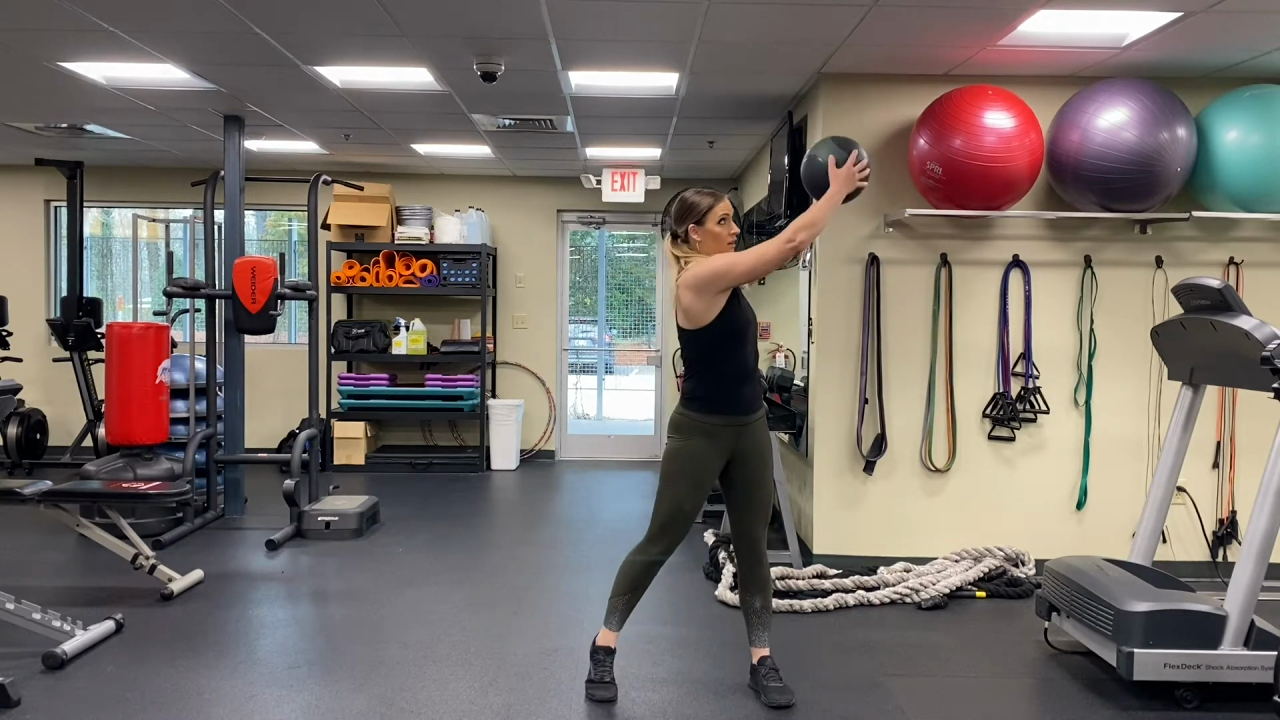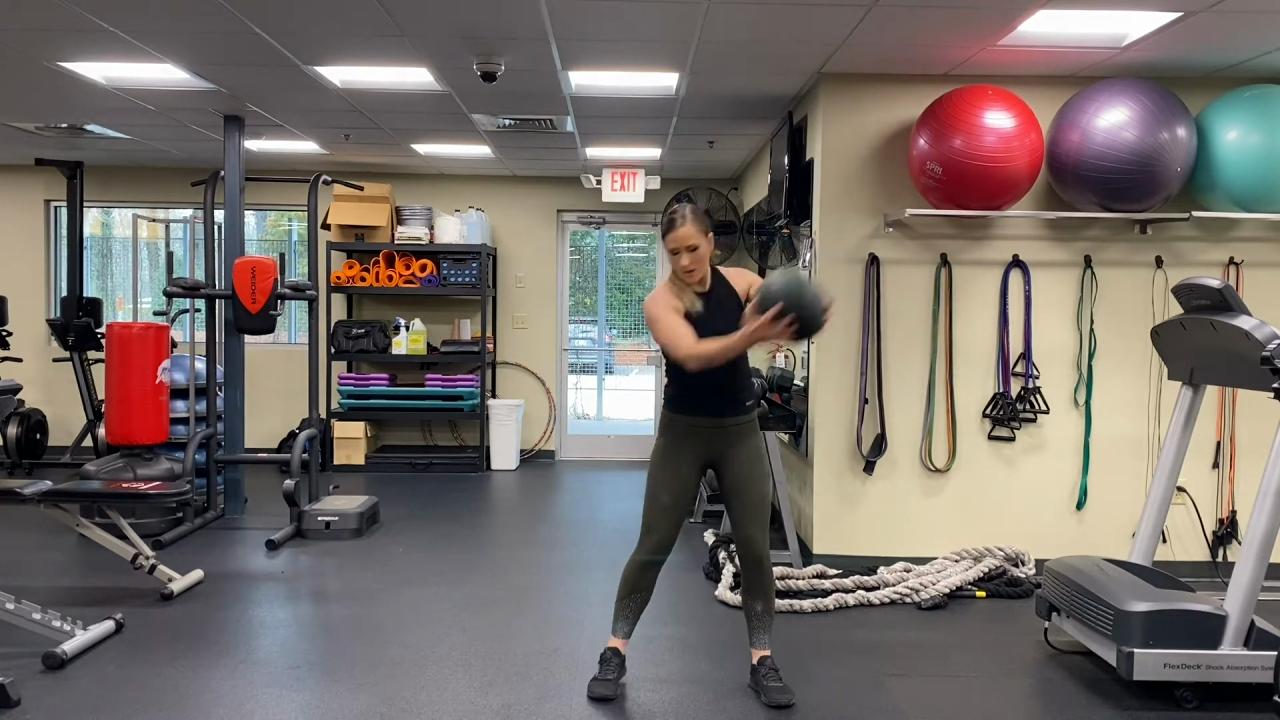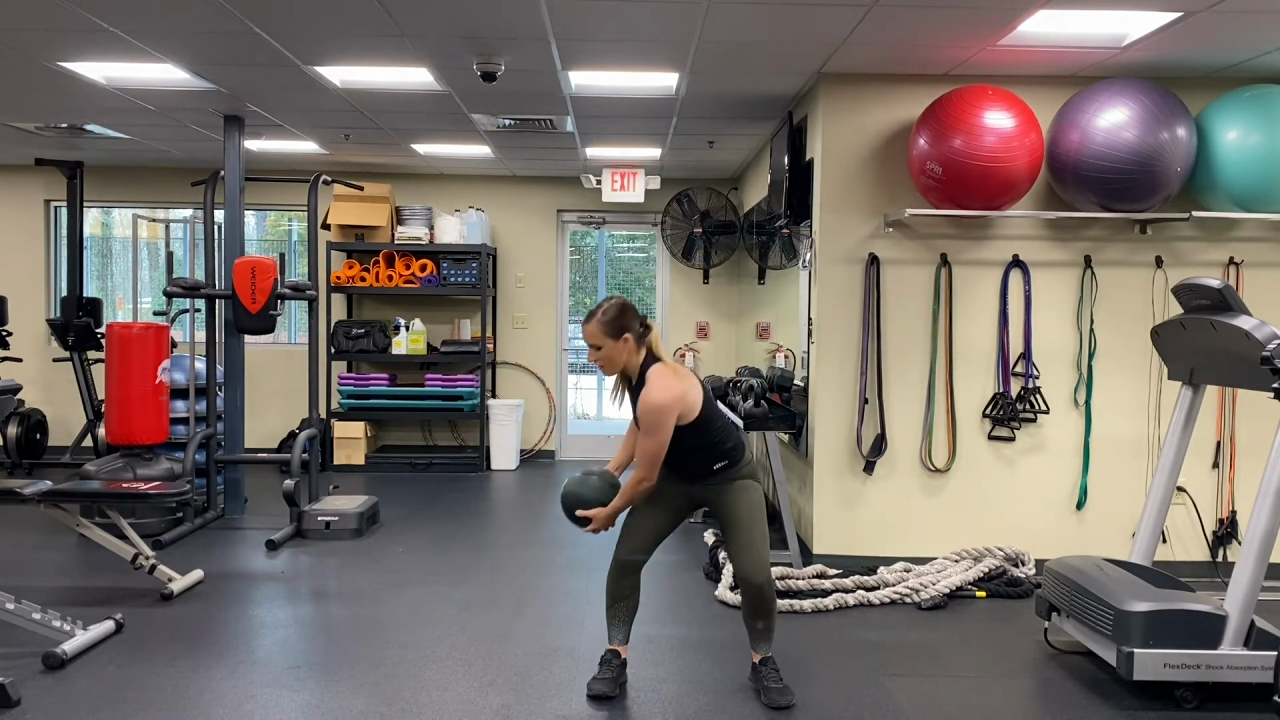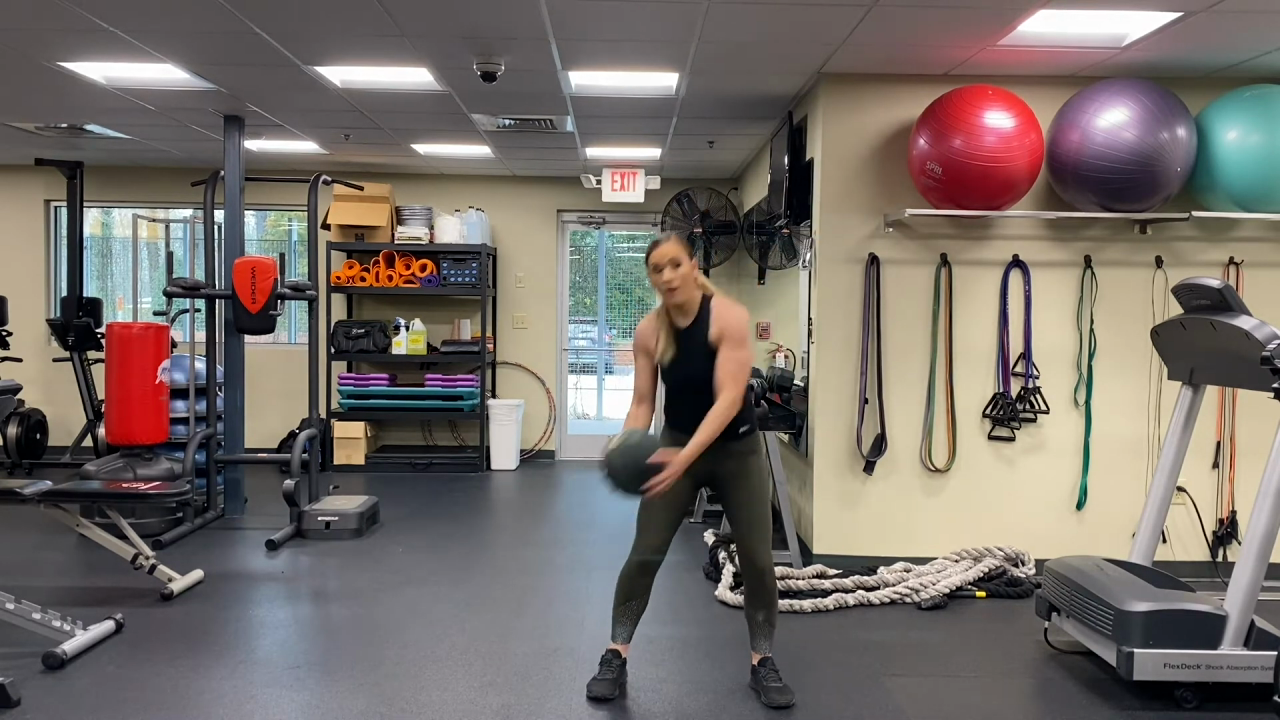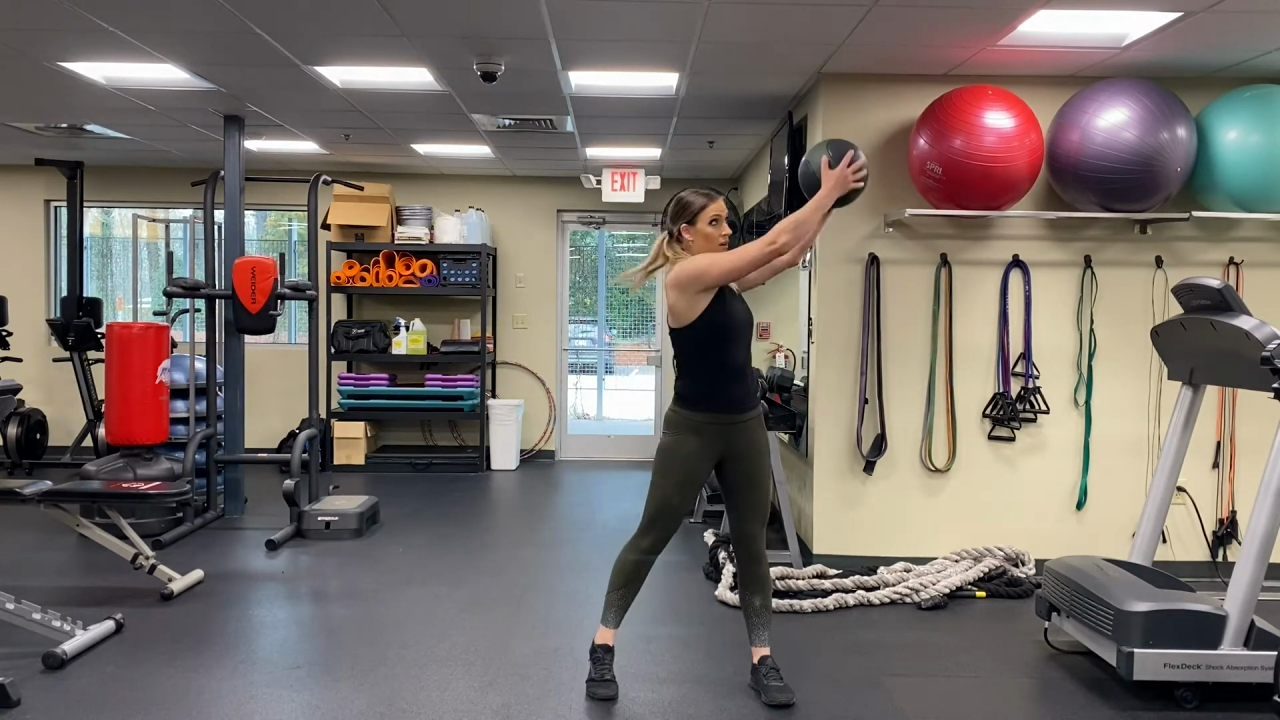
dt=0.4s
person 1, frame 1
left shoulder: (721, 273)
right shoulder: (701, 275)
left elbow: (786, 248)
right elbow: (788, 243)
left wrist: (835, 193)
right wrist: (837, 190)
left hip: (749, 426)
right hip: (701, 430)
left knee: (753, 545)
right knee: (660, 542)
left ankle: (761, 658)
right ankle: (604, 645)
person 1, frame 2
left shoulder: (740, 281)
right shoulder: (660, 301)
left elbow: (786, 306)
right elbow: (693, 355)
right wrist: (746, 336)
left hip: (738, 432)
right hip: (683, 432)
left knee: (755, 548)
right knee: (653, 548)
left ankle: (762, 661)
right ankle: (614, 653)
person 1, frame 3
left shoulder: (660, 392)
right shoulder: (635, 373)
left elbow: (647, 477)
left wrist: (612, 512)
right wrist: (608, 473)
left hip: (729, 476)
right hip: (678, 474)
left knee: (755, 576)
right knee: (627, 557)
left ankle: (763, 662)
right ankle: (615, 657)
person 1, frame 4
left shoulder: (728, 316)
right shoulder: (650, 331)
left elbow: (728, 402)
right elbow: (643, 401)
left wrist: (686, 457)
left hip: (738, 449)
right hip: (680, 443)
left knee: (757, 560)
right knee: (646, 553)
left ankle: (763, 661)
right ankle: (615, 655)
person 1, frame 5
left shoulder: (725, 276)
right shoulder: (687, 275)
left elbow: (790, 252)
right elbow: (773, 242)
left wrist: (830, 200)
right wrist: (828, 192)
left hip: (746, 426)
right hip: (693, 429)
left knee: (752, 544)
right knee: (651, 538)
left ankle: (762, 658)
right ankle: (603, 644)
